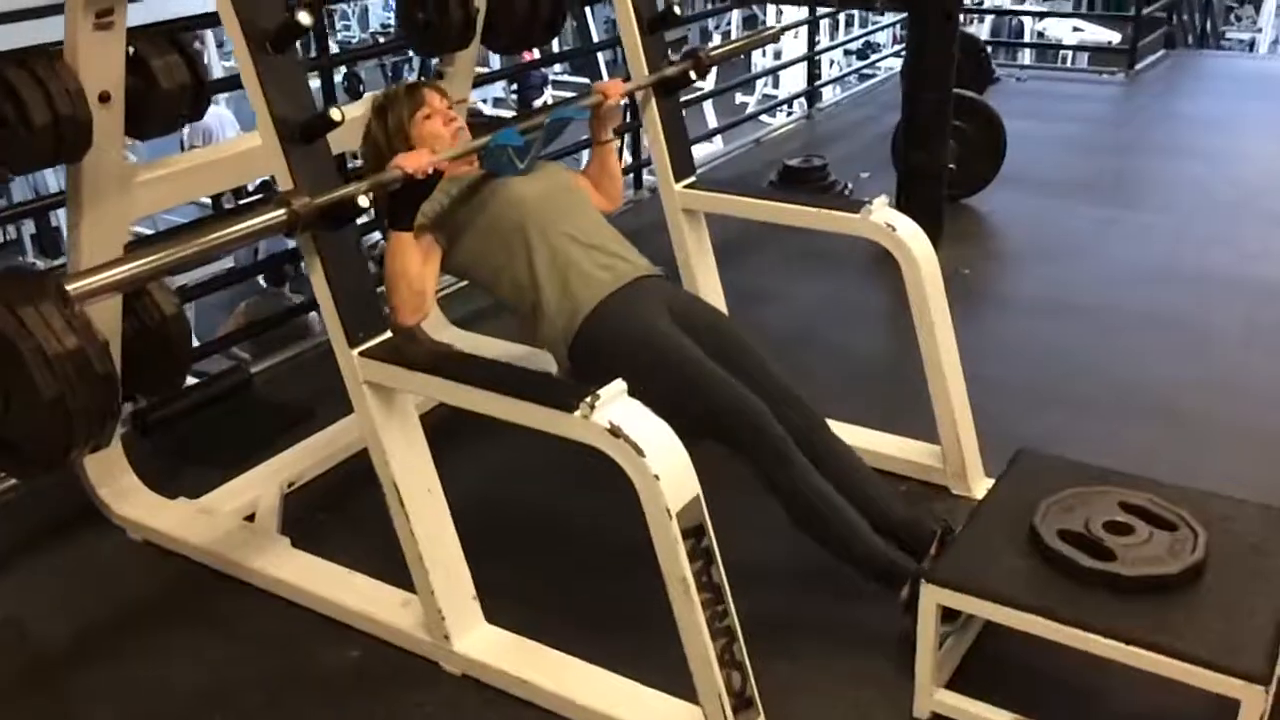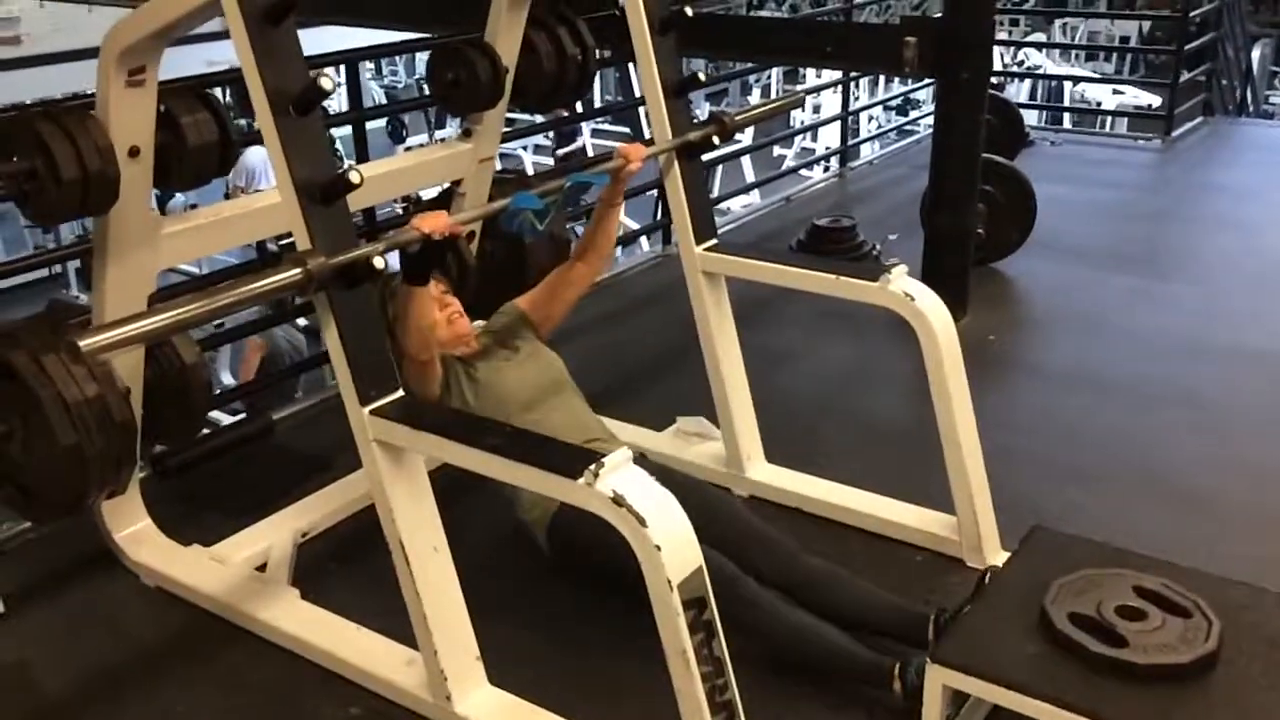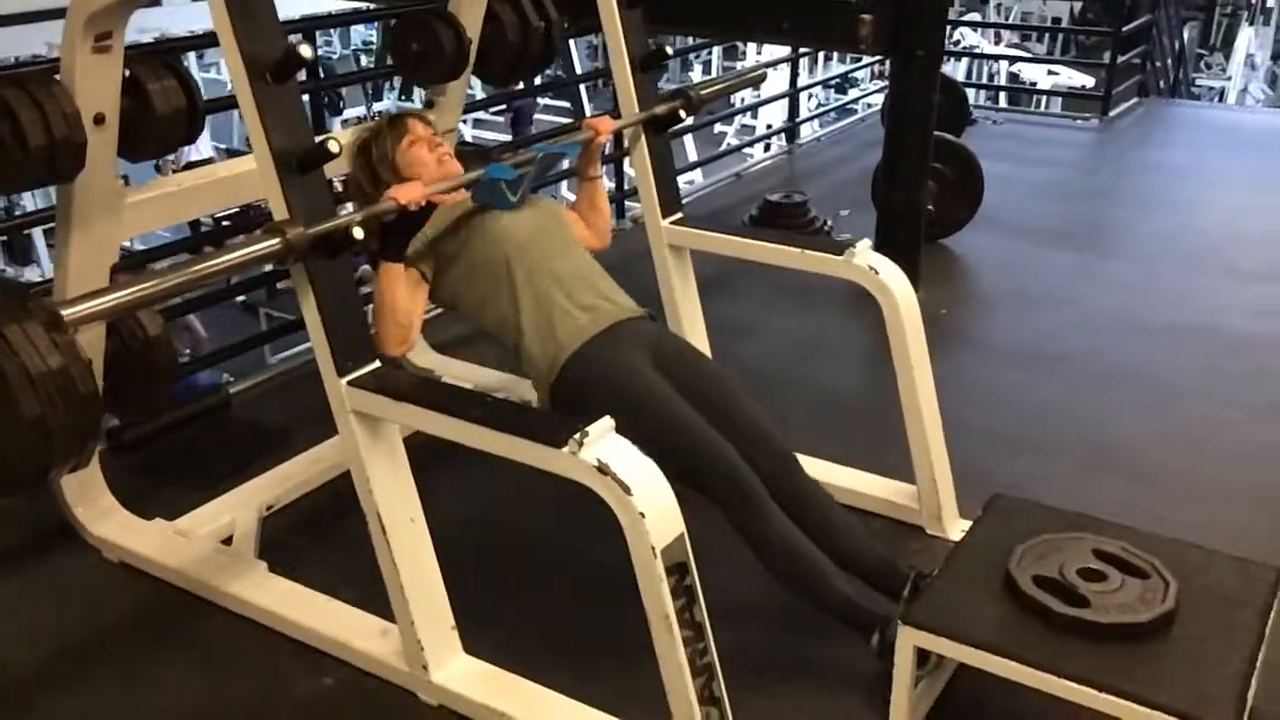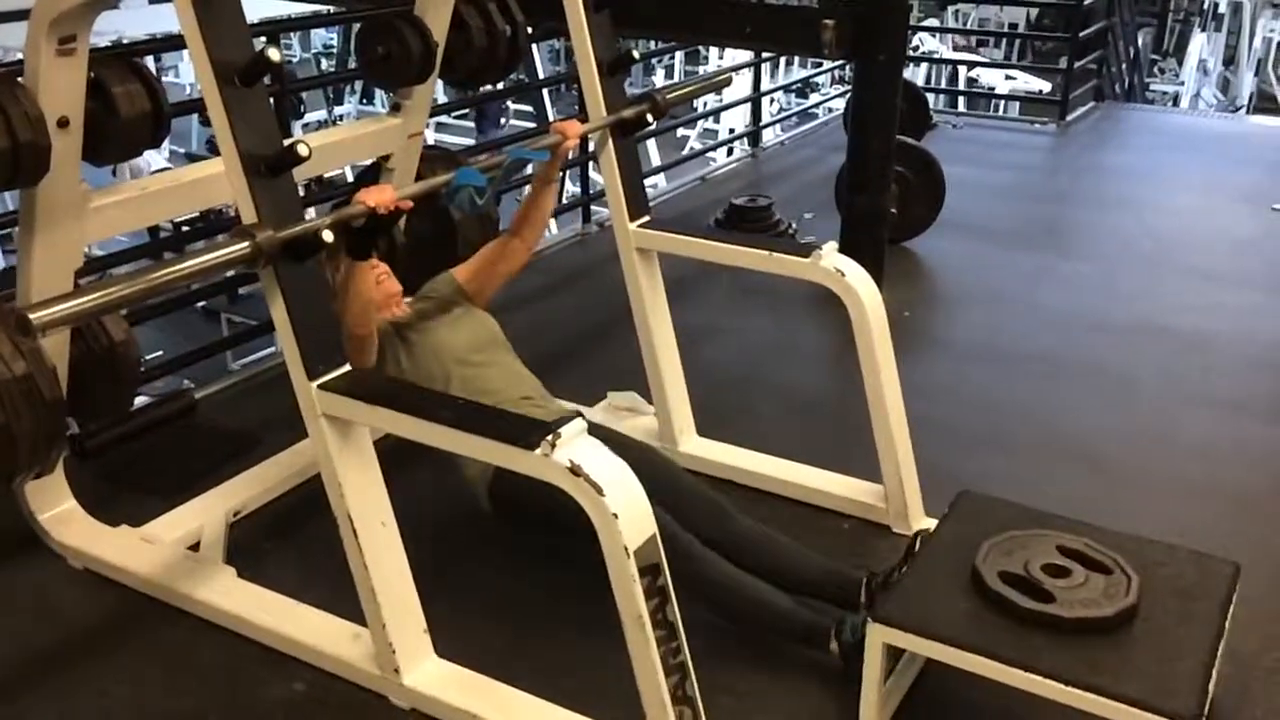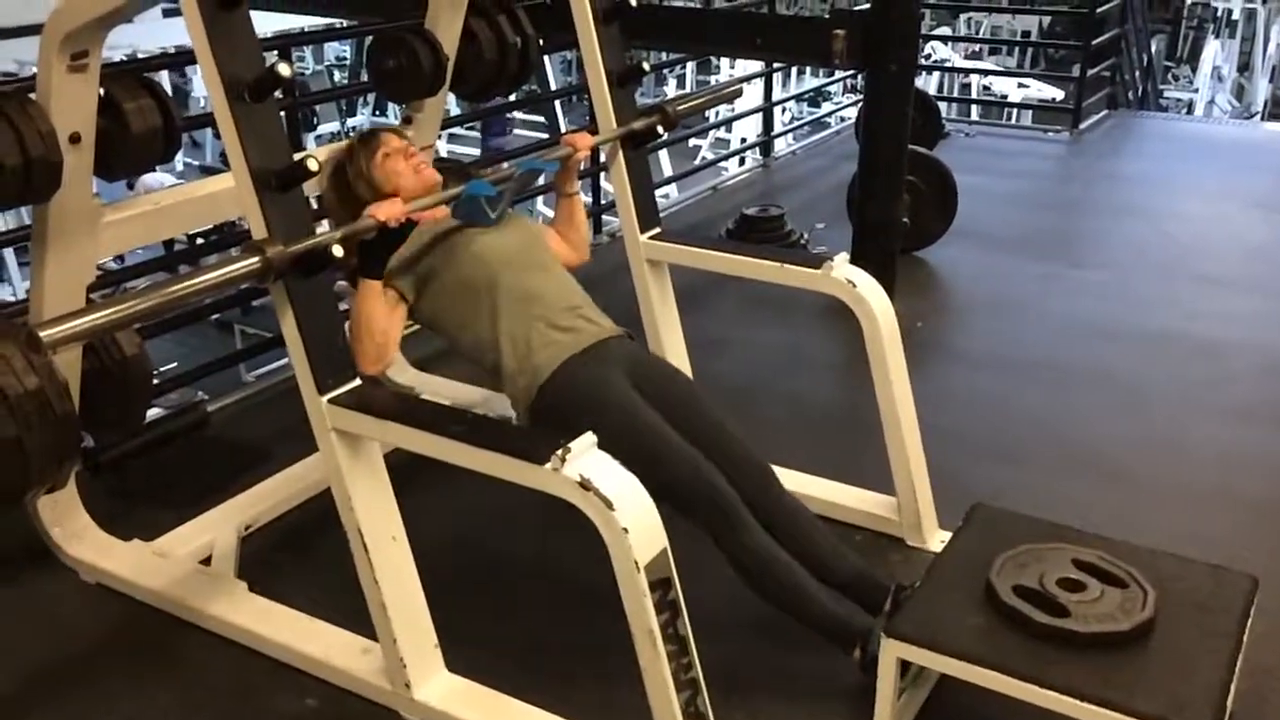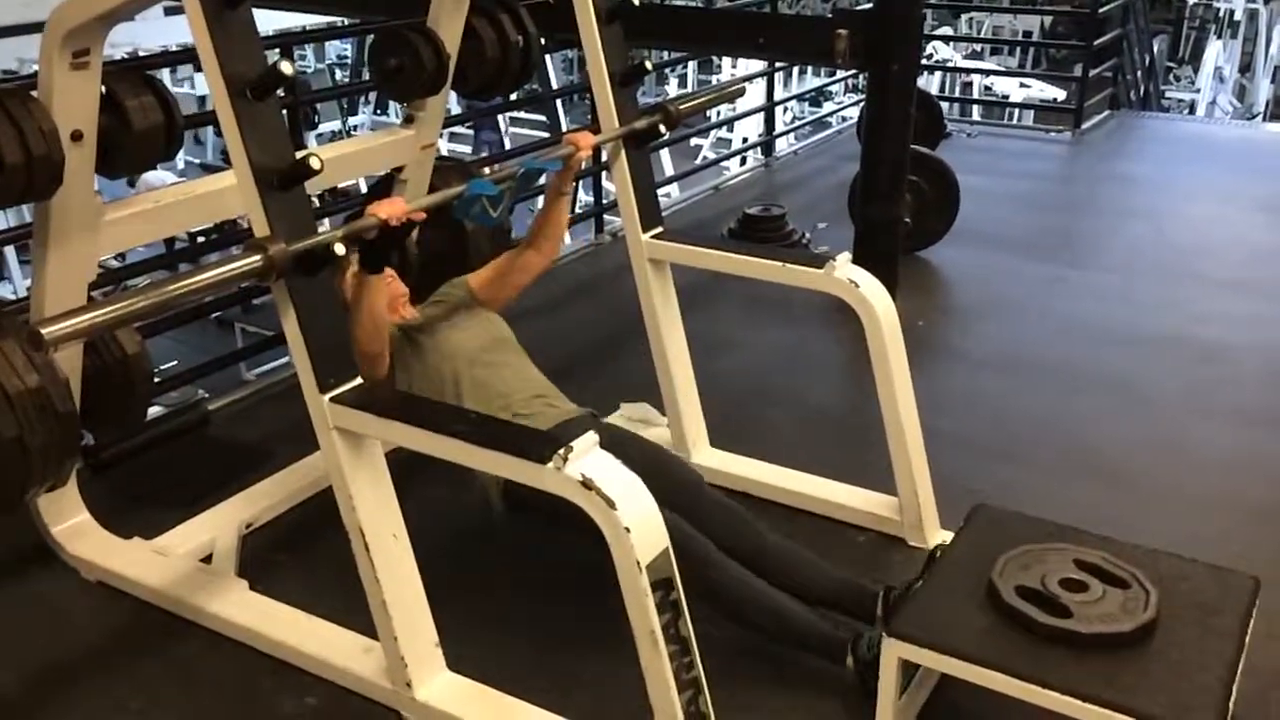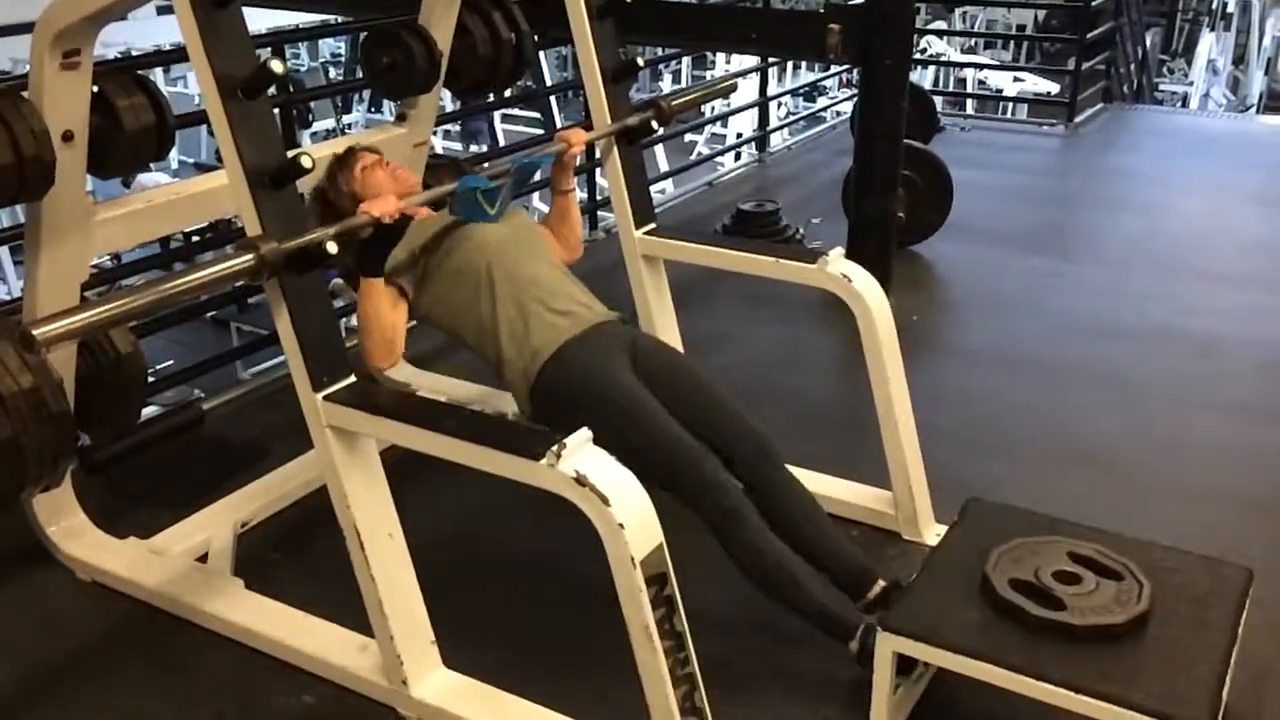
dt=0.7s
person 1, frame 1
right shoulder: (433, 210)
left elbow: (608, 198)
right elbow: (409, 315)
left wrist: (602, 122)
right wrist: (399, 208)
left hip: (659, 295)
right hip: (603, 328)
left knee: (799, 424)
right knee: (765, 441)
left ankle: (928, 540)
right ankle: (907, 579)
person 1, frame 2
left shoulder: (507, 335)
right shoulder: (441, 387)
left elbow: (585, 265)
right elbow: (417, 349)
left wrist: (614, 191)
right wrist: (417, 265)
left hip: (628, 470)
right hip: (573, 511)
left knee: (772, 549)
right knee: (723, 586)
left ankle: (930, 626)
right ankle: (899, 676)
person 1, frame 3
right shoulder: (422, 239)
left elbow: (596, 234)
right elbow: (395, 344)
left wrist: (590, 158)
right wrist: (393, 232)
left hip: (644, 335)
right hip: (585, 367)
left knee: (776, 465)
right knee: (737, 486)
left ankle: (903, 585)
right ankle: (882, 624)
person 1, frame 4
left shoulder: (439, 302)
right shoulder: (380, 353)
left elbow: (519, 241)
right elbow: (356, 329)
left wrist: (551, 165)
right wrist: (359, 233)
left hip: (567, 426)
right hip: (515, 464)
left knee: (709, 513)
right knee: (668, 544)
left ankle: (861, 590)
right ankle: (838, 635)
person 1, frame 5
right shoulder: (402, 257)
left elbow: (575, 249)
right elbow: (371, 363)
left wrist: (568, 174)
right wrist: (370, 255)
left hip: (619, 352)
right hip: (562, 383)
left knee: (755, 481)
right knee: (719, 506)
left ankle: (885, 599)
right ankle: (865, 640)
person 1, frame 6
left shoulder: (450, 305)
right shoulder: (392, 356)
left elbow: (536, 253)
right elbow: (367, 346)
left wrist: (564, 176)
right wrist: (370, 251)
left hip: (582, 427)
left knee: (728, 522)
right knee: (688, 552)
left ankle: (878, 604)
right ankle: (856, 649)
person 1, frame 7
right shoulder: (398, 256)
left elbow: (567, 246)
right elbow: (382, 358)
left wrist: (563, 171)
right wrist: (370, 249)
left hip: (617, 336)
right hip: (562, 369)
left knee: (760, 460)
right knee: (718, 494)
left ankle: (873, 589)
right ankle: (858, 632)
